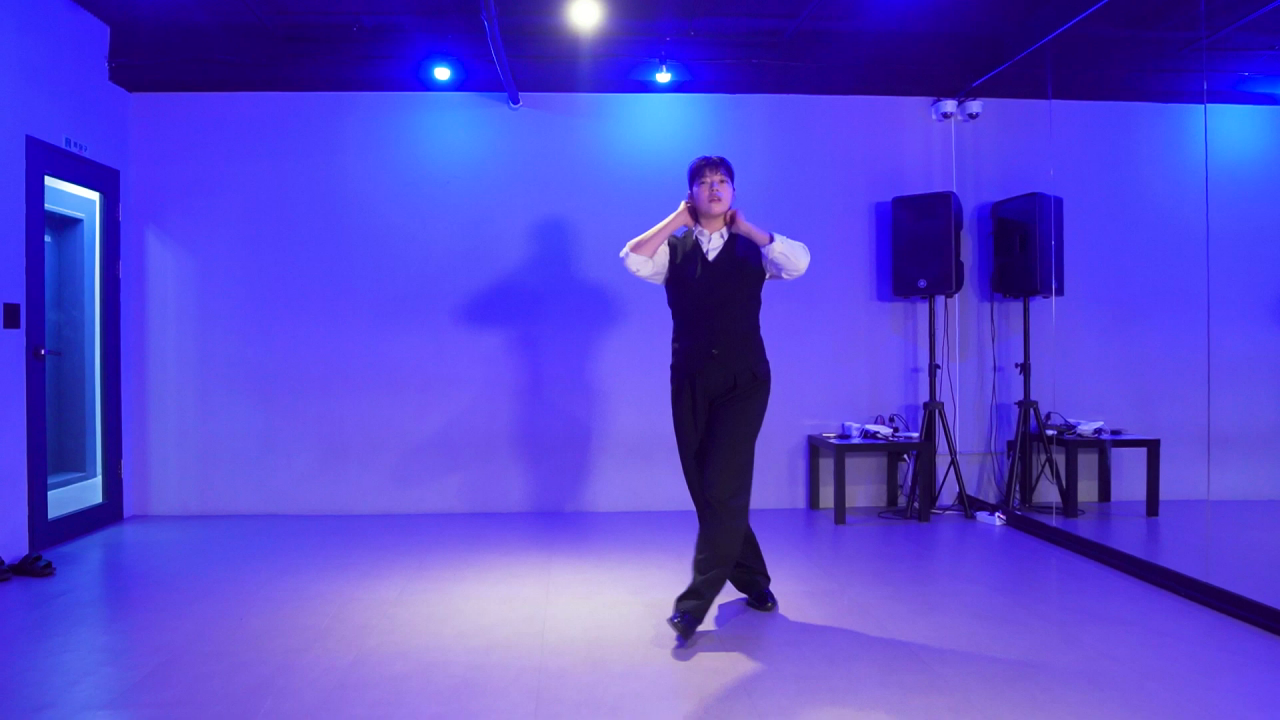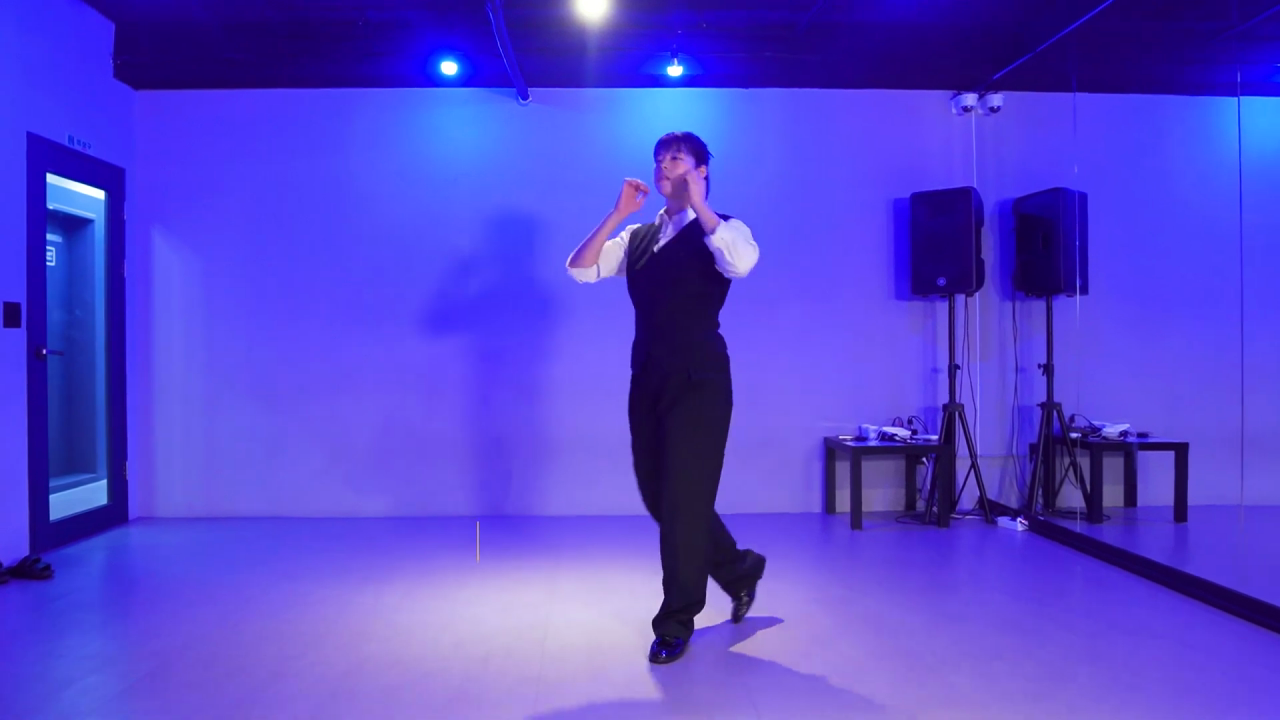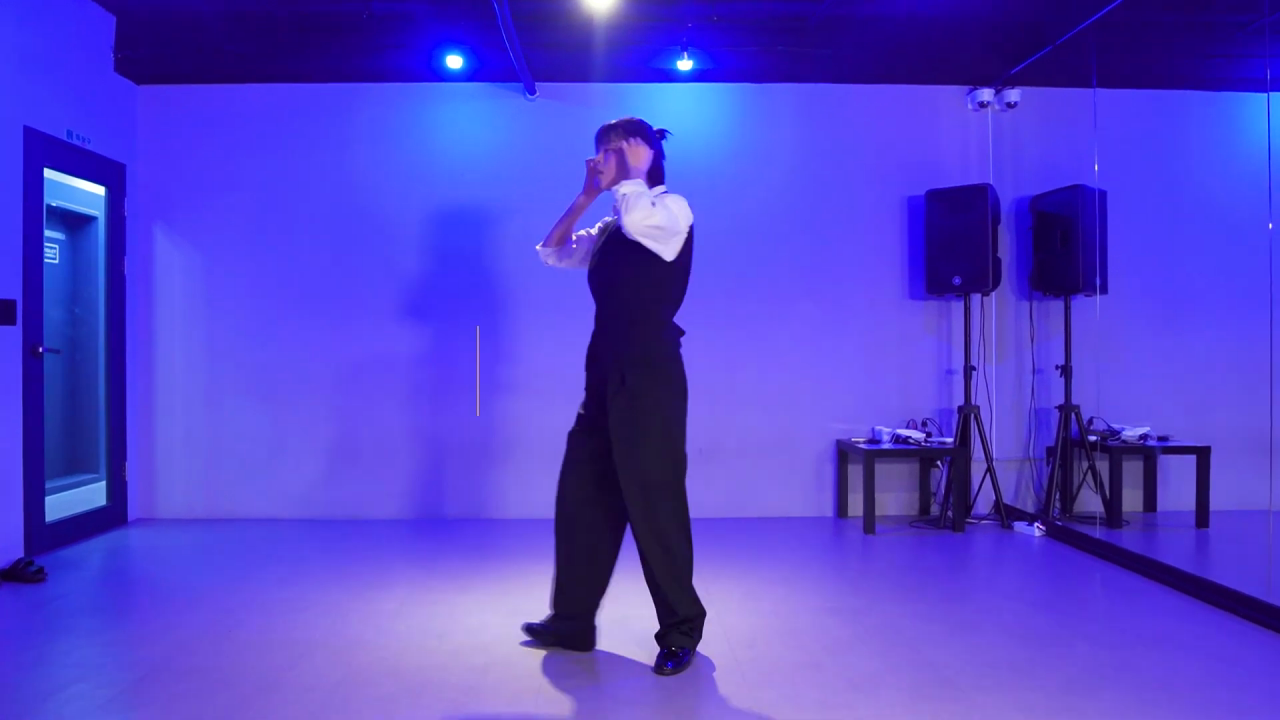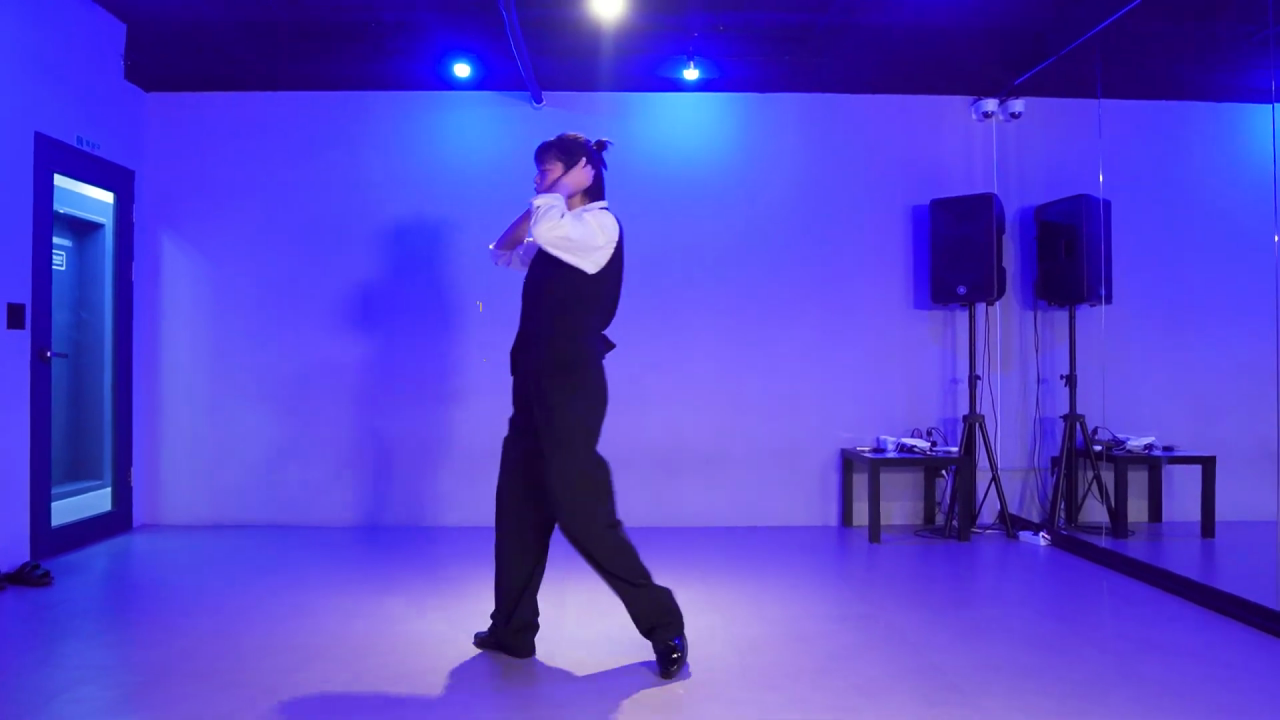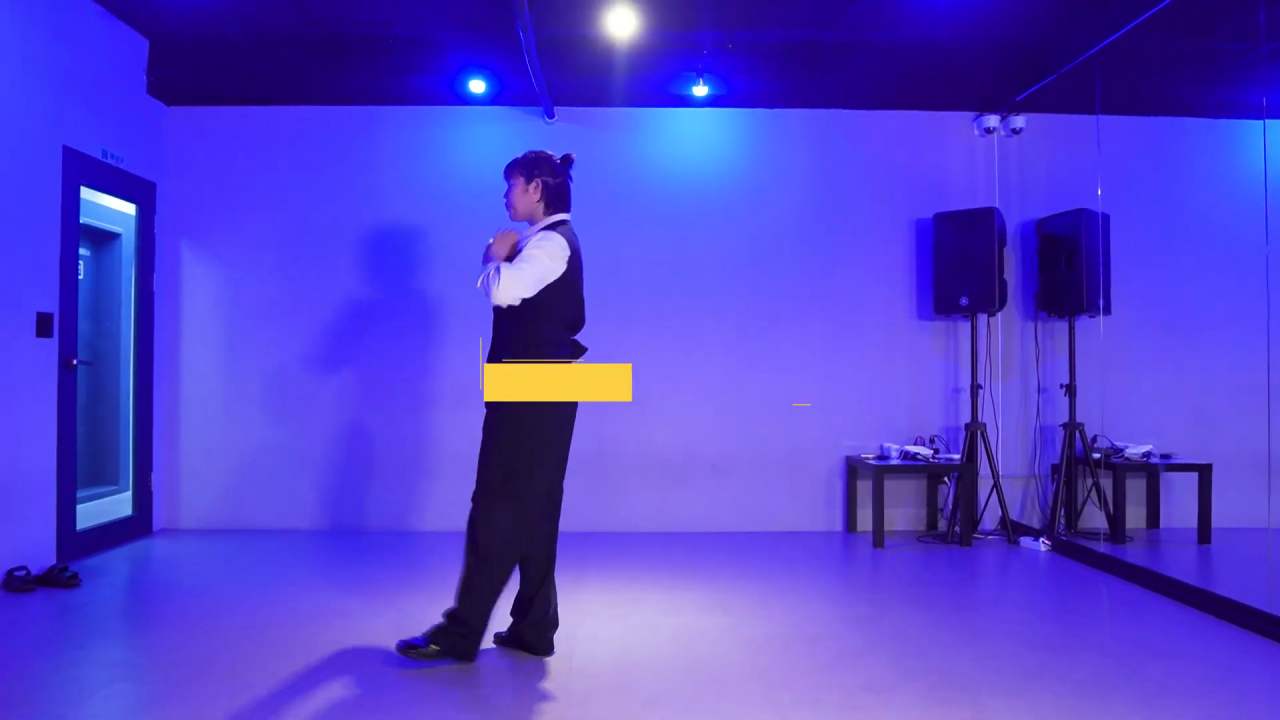
dt=0.3s
person 1, frame 1
left shoulder: (754, 246)
right shoulder: (674, 247)
left elbow: (798, 262)
right elbow: (632, 259)
left wrist: (746, 228)
right wrist: (677, 220)
left hip: (743, 378)
right hip: (691, 380)
left knee: (724, 486)
right knee: (707, 487)
left ankle: (697, 599)
right ankle: (752, 579)
person 1, frame 2
left shoulder: (720, 229)
right shoulder: (639, 237)
left elbow: (741, 261)
right elbow: (581, 269)
left wrist: (699, 206)
right wrist: (618, 213)
left hip: (698, 378)
right hip: (649, 378)
left knee: (684, 497)
right knee: (660, 495)
left ankle: (676, 620)
right ankle: (739, 568)
person 1, frame 3
left shoulder: (672, 210)
right shoulder: (612, 227)
left elbow: (636, 214)
right elbow: (553, 252)
left wrist: (632, 174)
right wrist: (587, 194)
left hip: (650, 375)
right hip: (609, 376)
left knee: (654, 502)
right knee: (582, 496)
left ankle: (681, 630)
right ankle: (571, 620)
person 1, frame 4
left shoulder: (600, 225)
right shoulder: (564, 233)
left elbow: (547, 227)
right elbow: (504, 252)
left wrist: (559, 192)
right wrist: (543, 203)
left hip: (569, 386)
right hip: (539, 386)
left knee: (580, 512)
right knee: (520, 505)
left ankle: (663, 625)
right ankle: (512, 629)
person 1, frame 5
left shoulder: (551, 241)
right shoulder: (551, 242)
left elbow: (498, 291)
right elbow: (512, 295)
left wrist: (496, 256)
right wrist: (504, 259)
left knee: (498, 508)
right knee: (531, 507)
left ankle: (461, 632)
right ankle: (534, 627)
